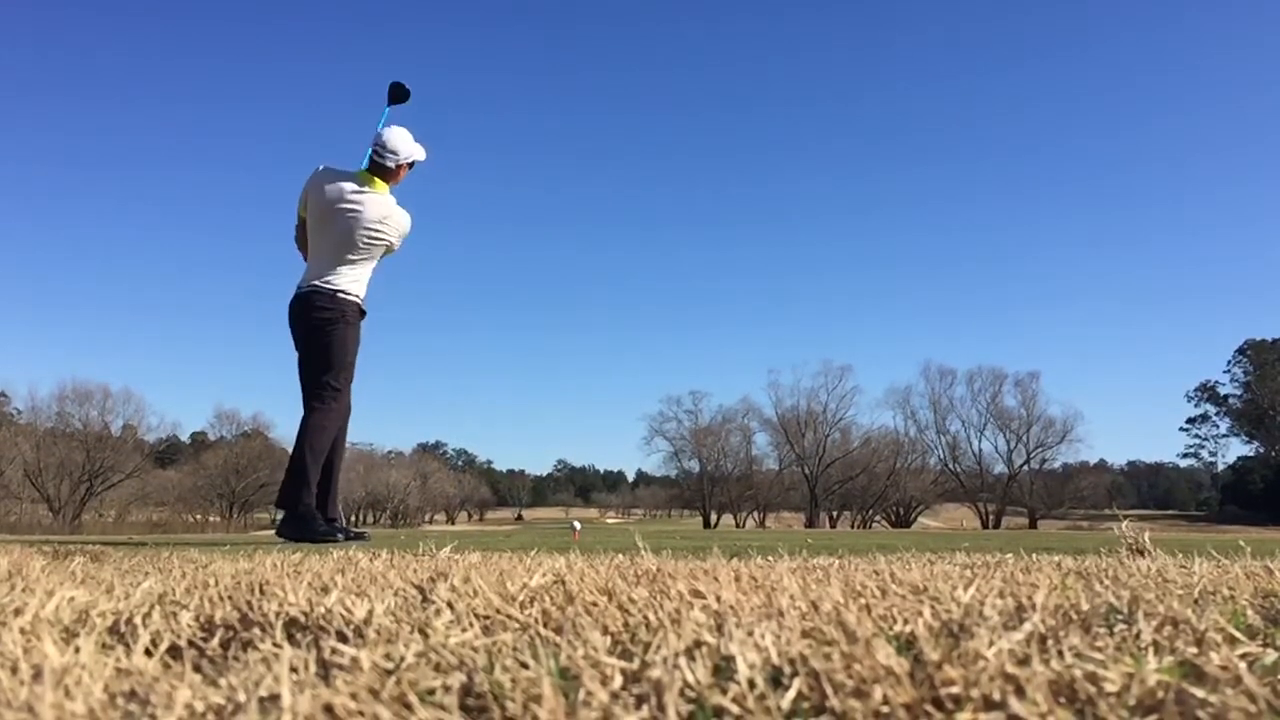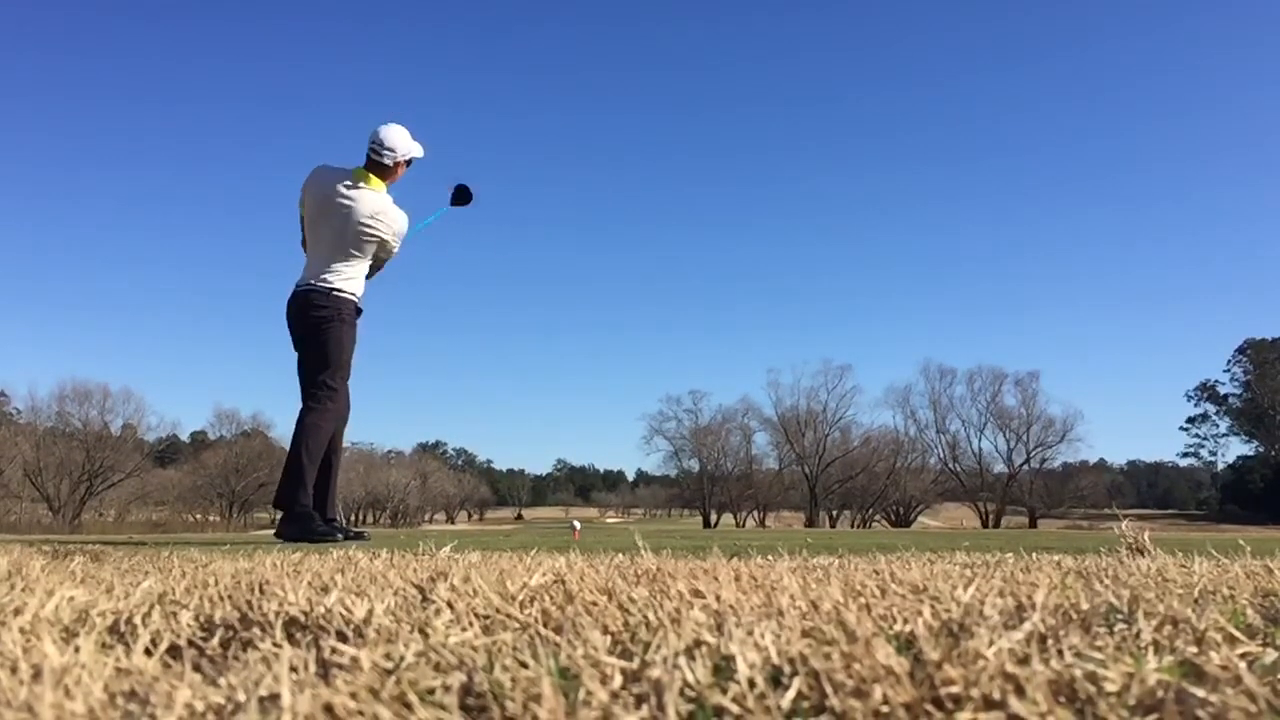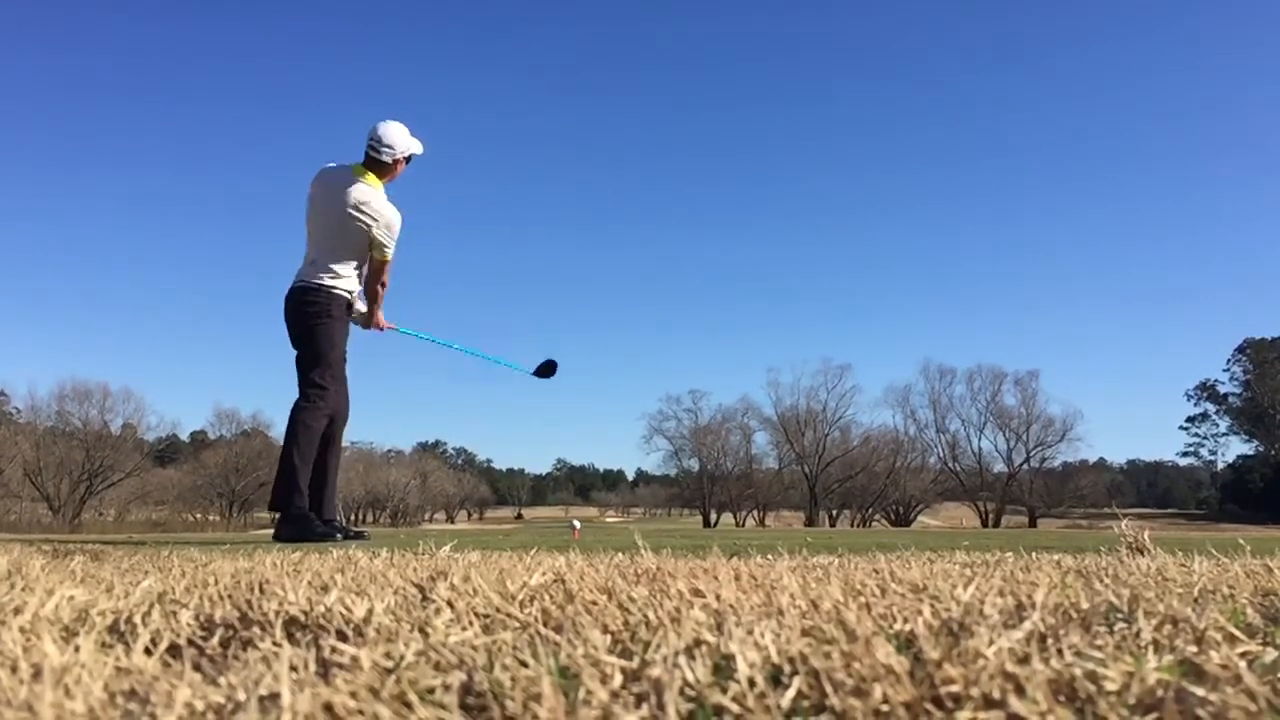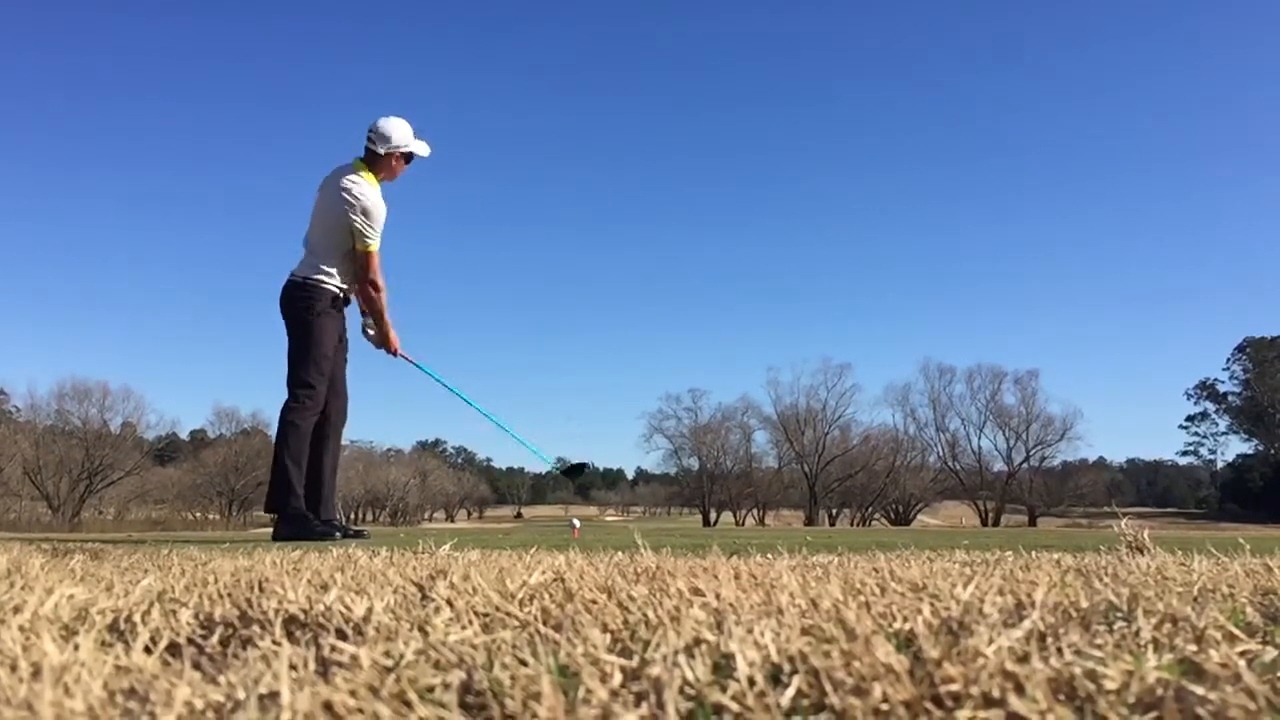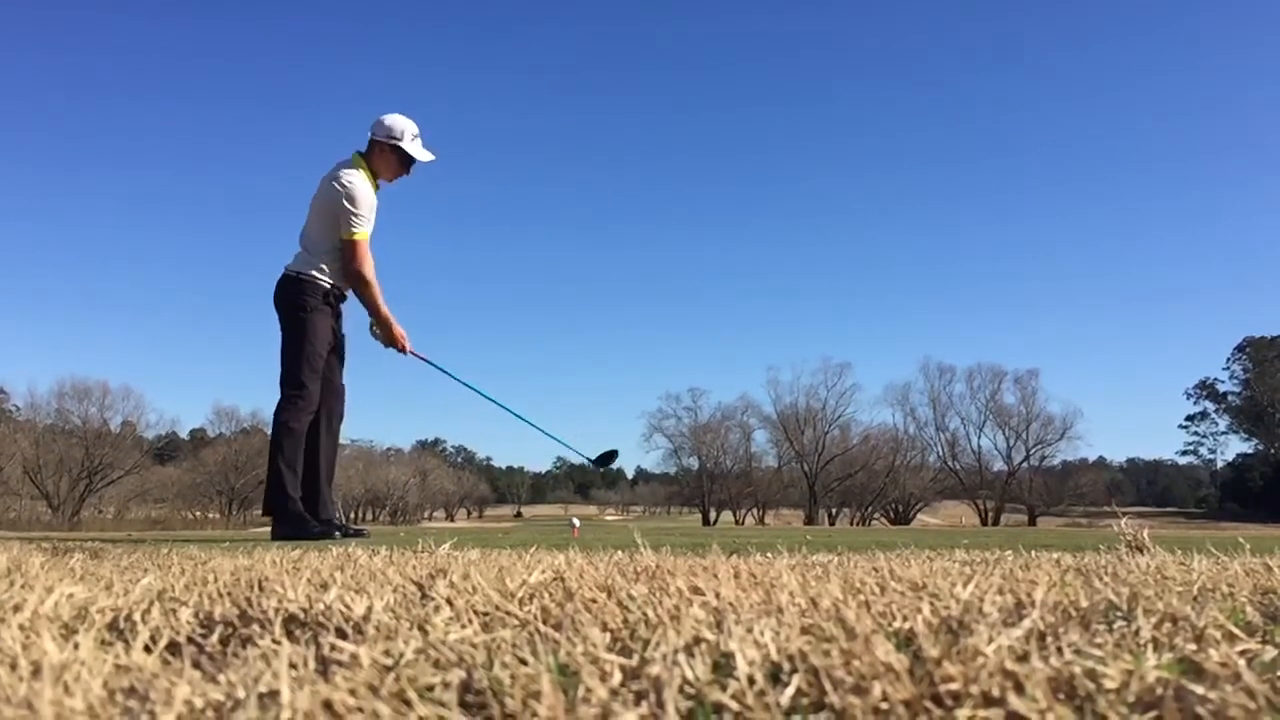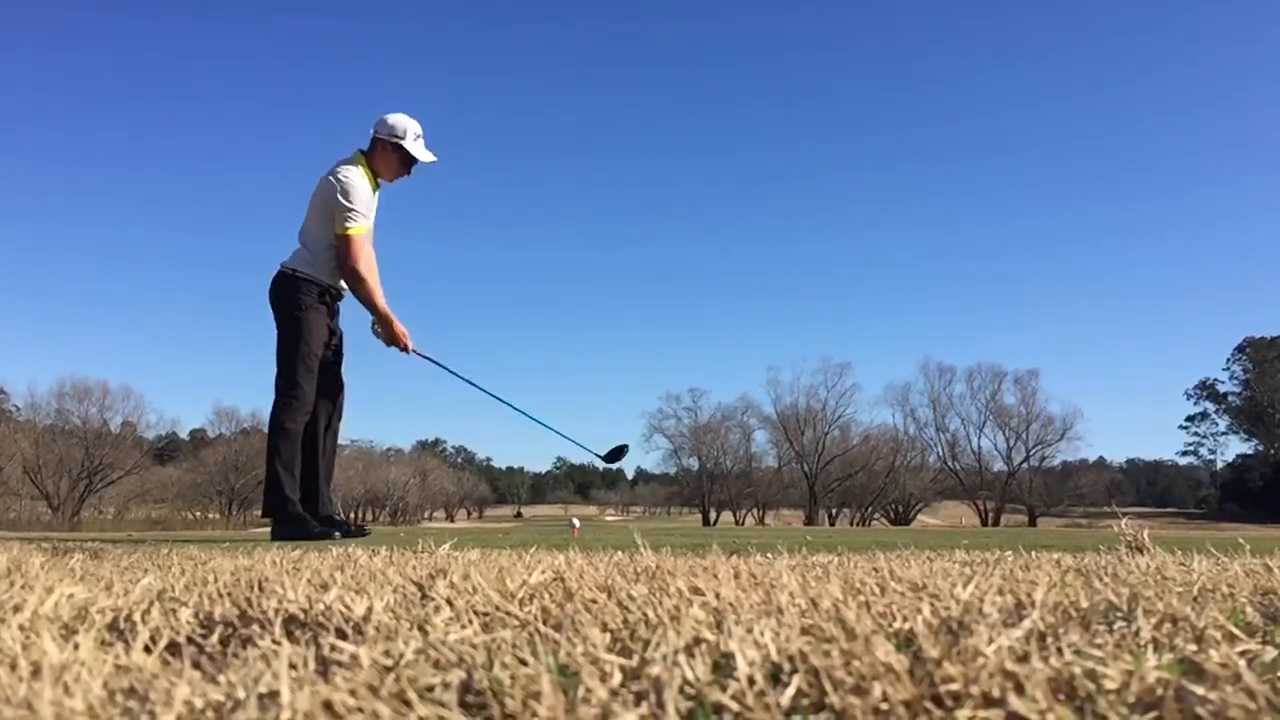
dt=0.2s
person 1, frame 1
left shoulder: (322, 180)
right shoulder: (398, 220)
left elbow: (302, 238)
left hip: (305, 304)
right hip: (338, 311)
left knee: (331, 407)
right knee: (329, 405)
left ankle: (323, 515)
right ankle: (298, 510)
person 1, frame 2
left shoulder: (320, 178)
right shoulder: (394, 220)
left hip: (303, 302)
right hip: (334, 309)
left knee: (333, 408)
right knee: (325, 404)
left ankle: (322, 514)
right ankle: (296, 510)
person 1, frame 3
left shoulder: (326, 176)
right shoulder: (386, 214)
right elbow: (378, 281)
right wrist: (373, 314)
left hip: (305, 298)
right hip: (326, 305)
left knee: (333, 408)
right knee: (317, 401)
left ankle: (321, 514)
right ankle: (292, 511)
person 1, frame 4
left shoulder: (341, 177)
right shoulder: (370, 202)
right elbow: (370, 278)
left wrist: (366, 312)
right wrist: (385, 329)
left hip: (317, 299)
right hip: (315, 299)
left knee: (332, 407)
right knee: (307, 399)
left ankle: (320, 512)
right ankle: (289, 511)
person 1, frame 5
left shoulder: (352, 176)
right shoulder: (358, 189)
left elbow: (354, 259)
right elbow: (358, 270)
left wrist: (377, 317)
right wrist: (388, 323)
left hip: (321, 299)
right hip: (307, 295)
left knee: (328, 406)
right knee: (301, 399)
left ankle: (318, 511)
right ankle: (287, 512)
person 1, frame 6
left shoulder: (364, 181)
right shoulder: (352, 183)
left elbow: (364, 253)
right elbow: (352, 267)
left wrist: (384, 314)
right wrist: (387, 319)
left hip: (321, 297)
right hip: (301, 293)
left knee: (326, 403)
right knee: (297, 399)
left ankle: (317, 509)
right ankle: (285, 513)
